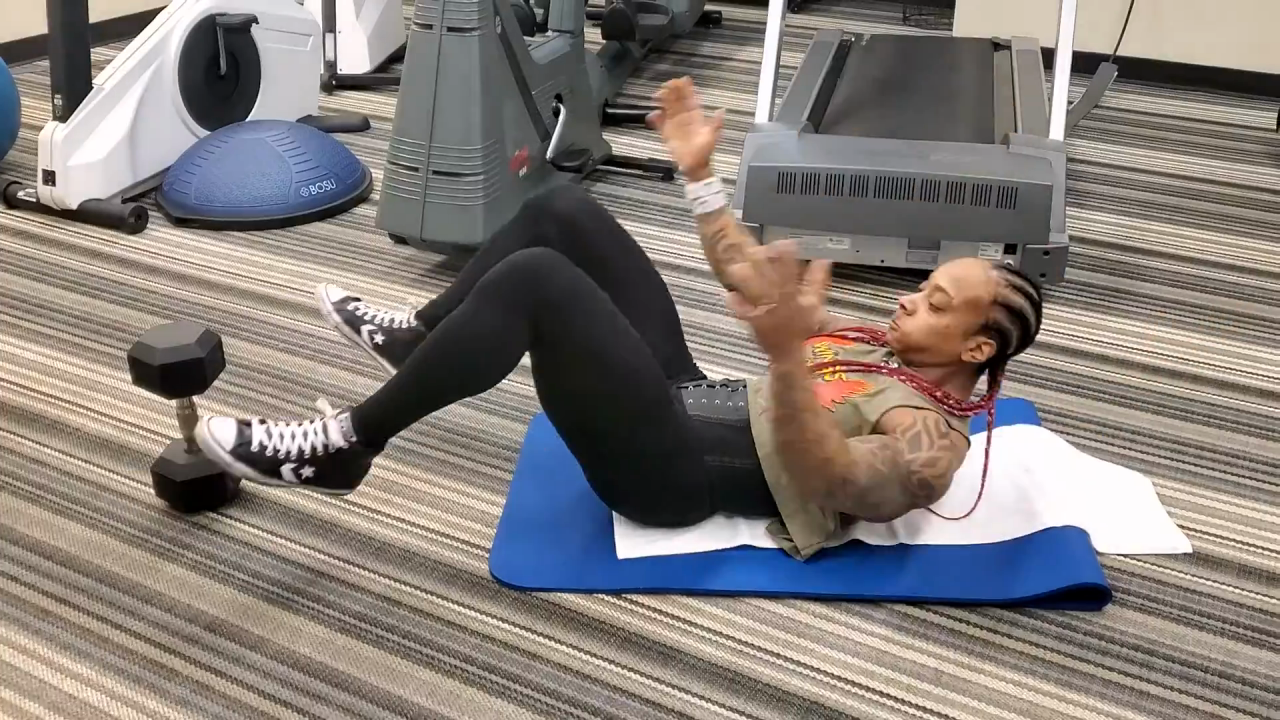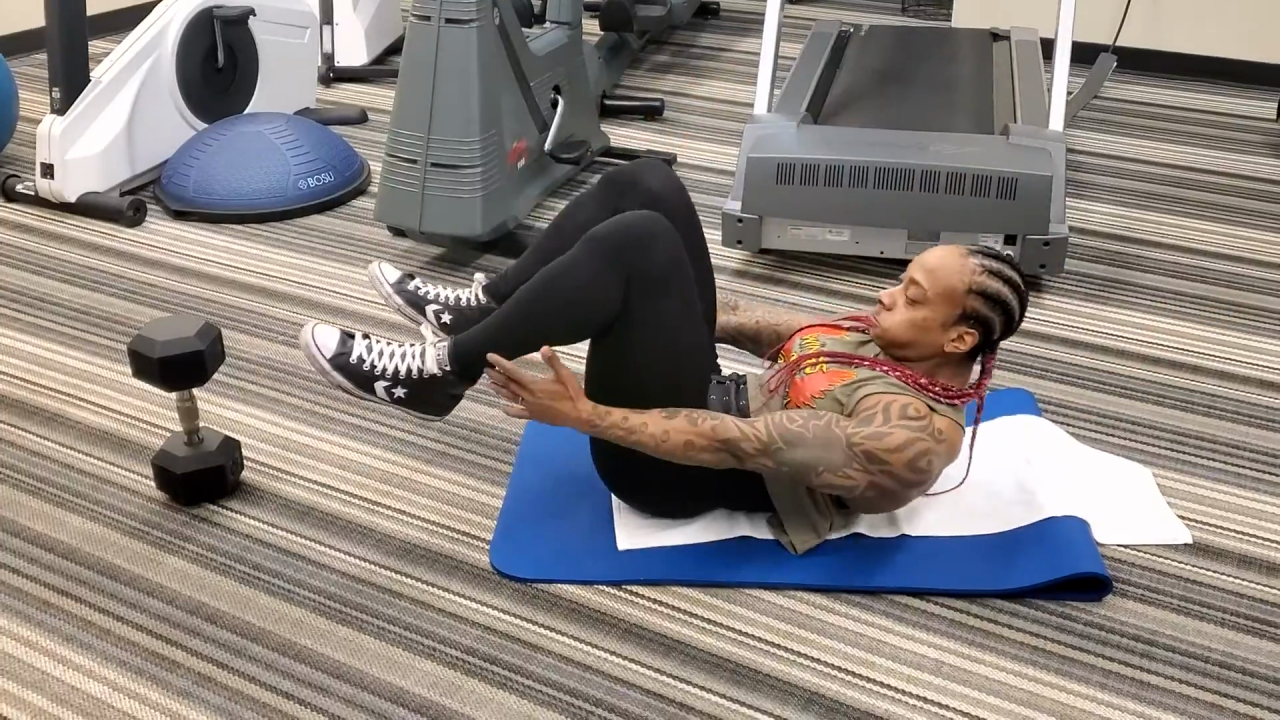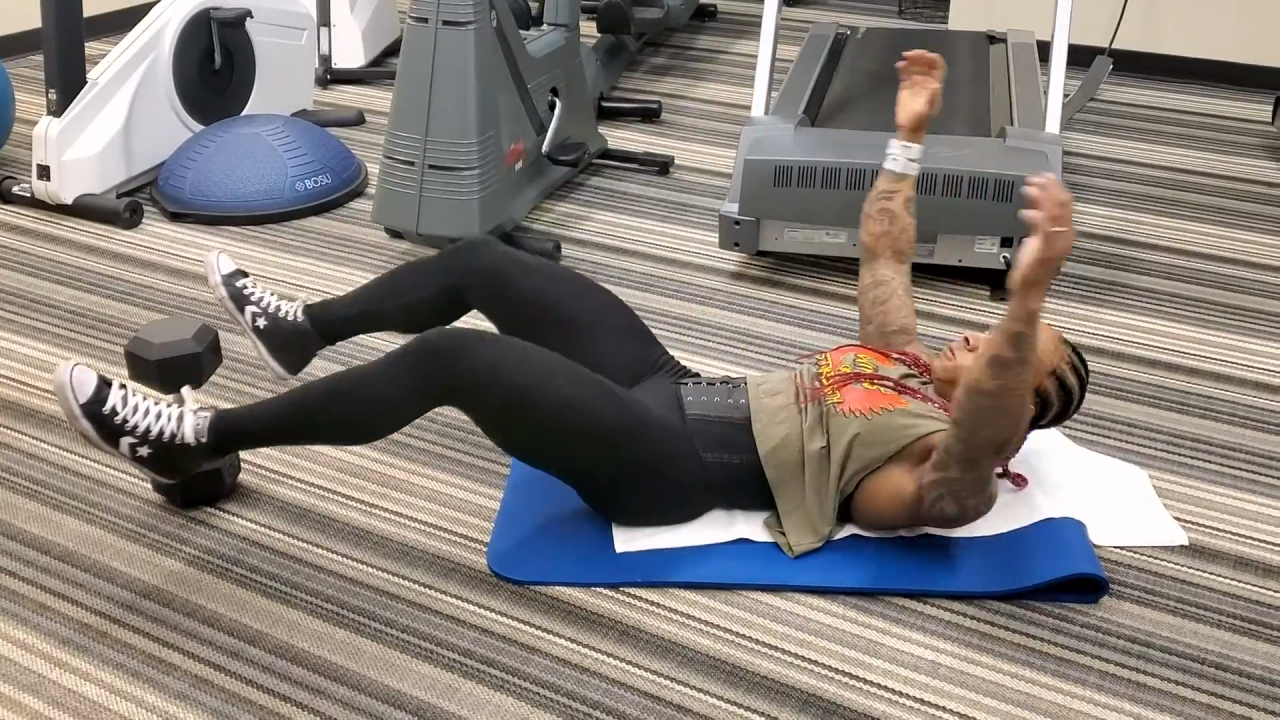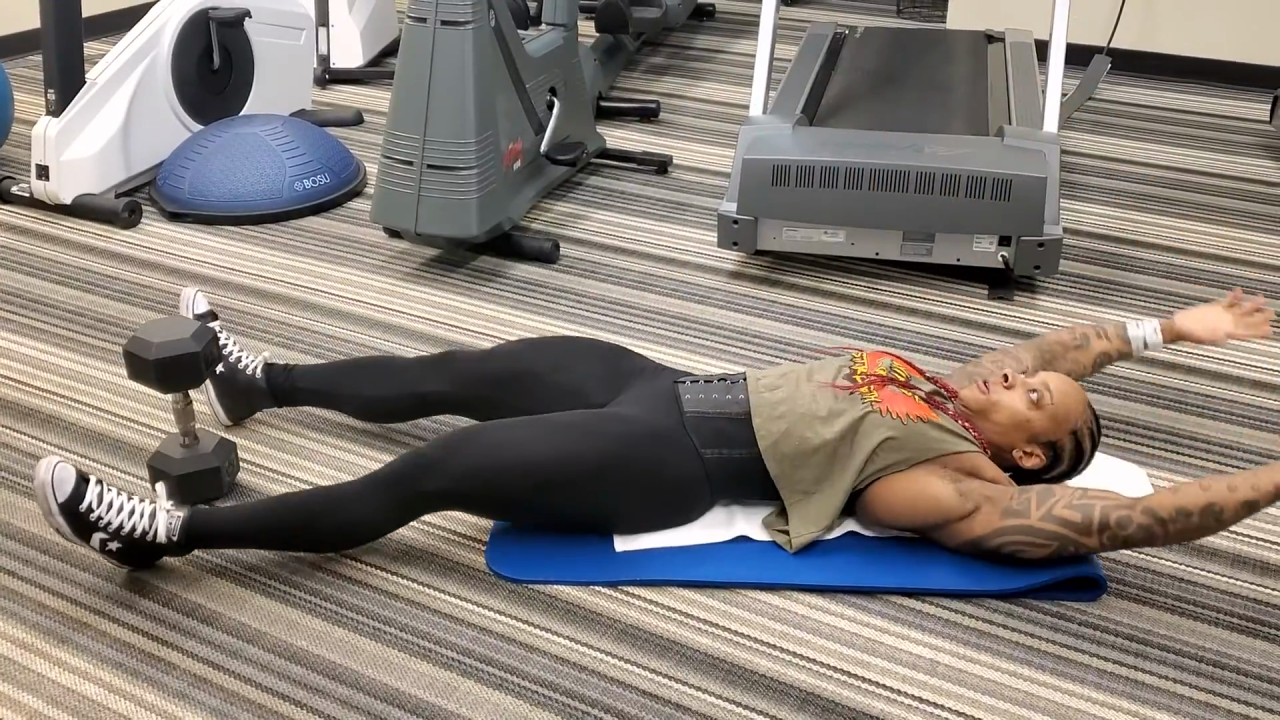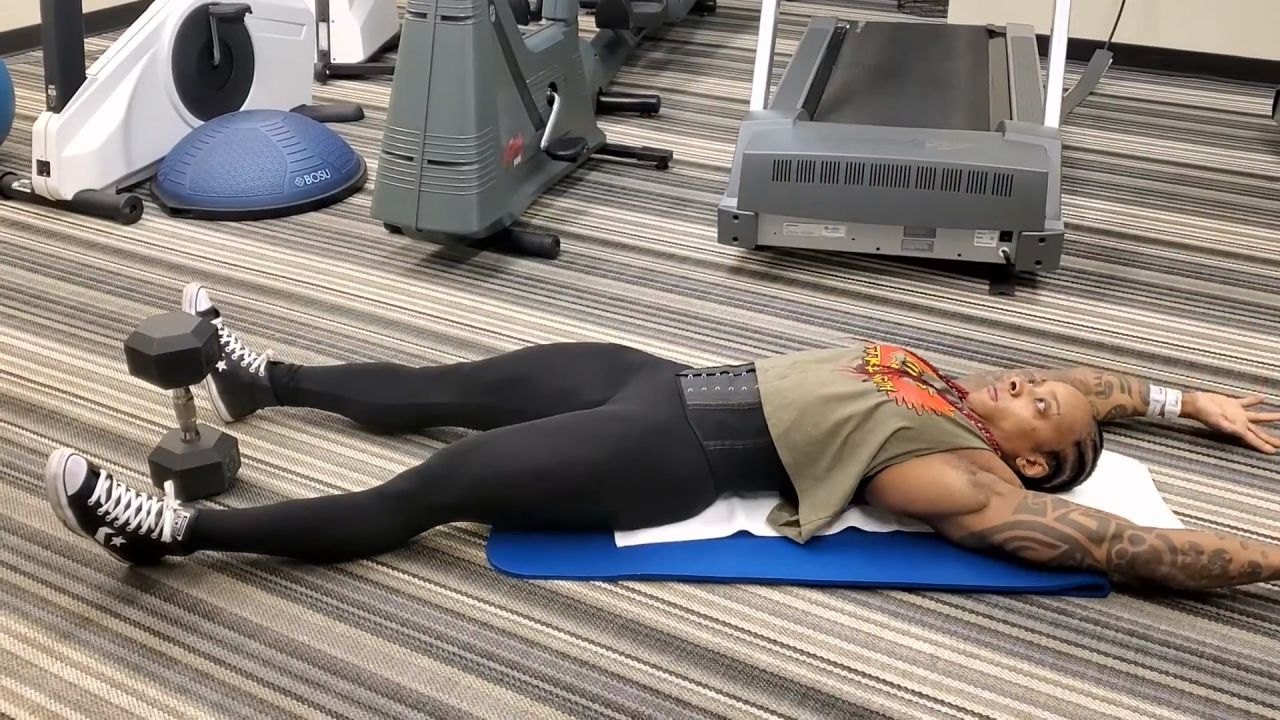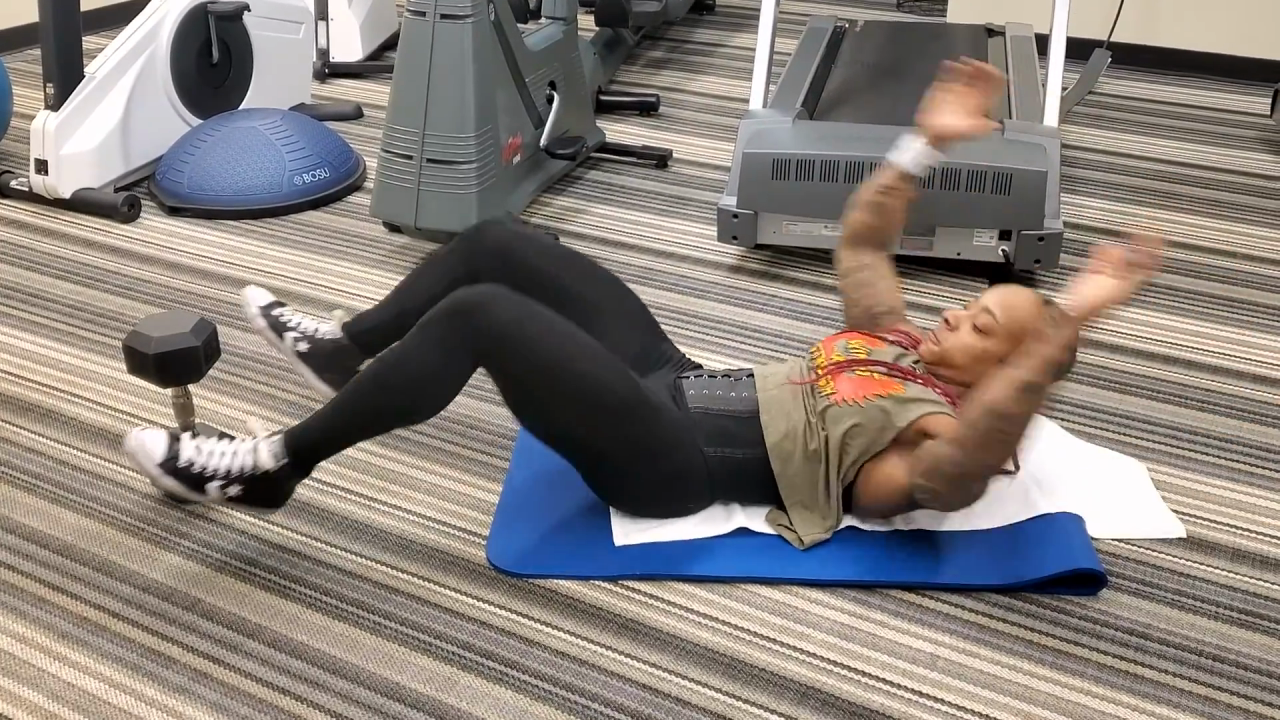
dt=0.5s
person 1, frame 1
left shoulder: (926, 450)
right shoulder: (892, 354)
left elbow: (818, 479)
right elbow: (744, 273)
left wrist: (787, 351)
right wrist: (698, 174)
left hip: (669, 474)
right hip: (690, 404)
left knee: (531, 282)
right knee: (561, 218)
left ankle: (341, 447)
right ankle: (409, 342)
person 1, frame 2
left shoulder: (911, 437)
right shoulder: (893, 343)
left elbow: (747, 445)
right elbow: (740, 313)
left wrist: (584, 414)
left hip: (671, 470)
left knee: (637, 238)
right knee: (648, 186)
left ankle: (438, 371)
right ankle: (481, 308)
person 1, frame 3
left shoulder: (943, 486)
right shoulder: (901, 363)
left elbow: (987, 434)
right elbow: (881, 256)
left wrist: (1027, 297)
right wrist: (907, 137)
left hip: (652, 462)
right hip: (662, 383)
left knee: (435, 363)
right knee: (473, 263)
left ankle: (195, 438)
right ankle: (296, 327)
person 1, frame 4
left shoulder: (973, 491)
right shoulder: (959, 398)
left elbow: (1126, 517)
right elbow: (1048, 344)
right wrist: (1170, 324)
left hip: (667, 467)
right hip: (669, 390)
left knee: (421, 476)
right knee: (453, 374)
left ankle: (167, 532)
right ankle: (257, 379)
person 1, frame 5
left shoulder: (981, 486)
right shoulder: (961, 395)
left elbow: (1134, 544)
right elbow: (1074, 369)
left hip: (669, 458)
right hip: (670, 380)
left knee: (421, 496)
right knee: (442, 388)
left ankle: (170, 530)
right ankle: (255, 374)
person 1, frame 6
left shoulder: (941, 445)
right shoulder: (902, 343)
left elbow: (988, 436)
right elbow: (861, 236)
left wrist: (1064, 327)
right wrist: (929, 137)
left hip: (664, 461)
right hip: (674, 379)
left knee: (472, 313)
right knee: (493, 241)
left ankle: (270, 468)
right ankle: (339, 351)
